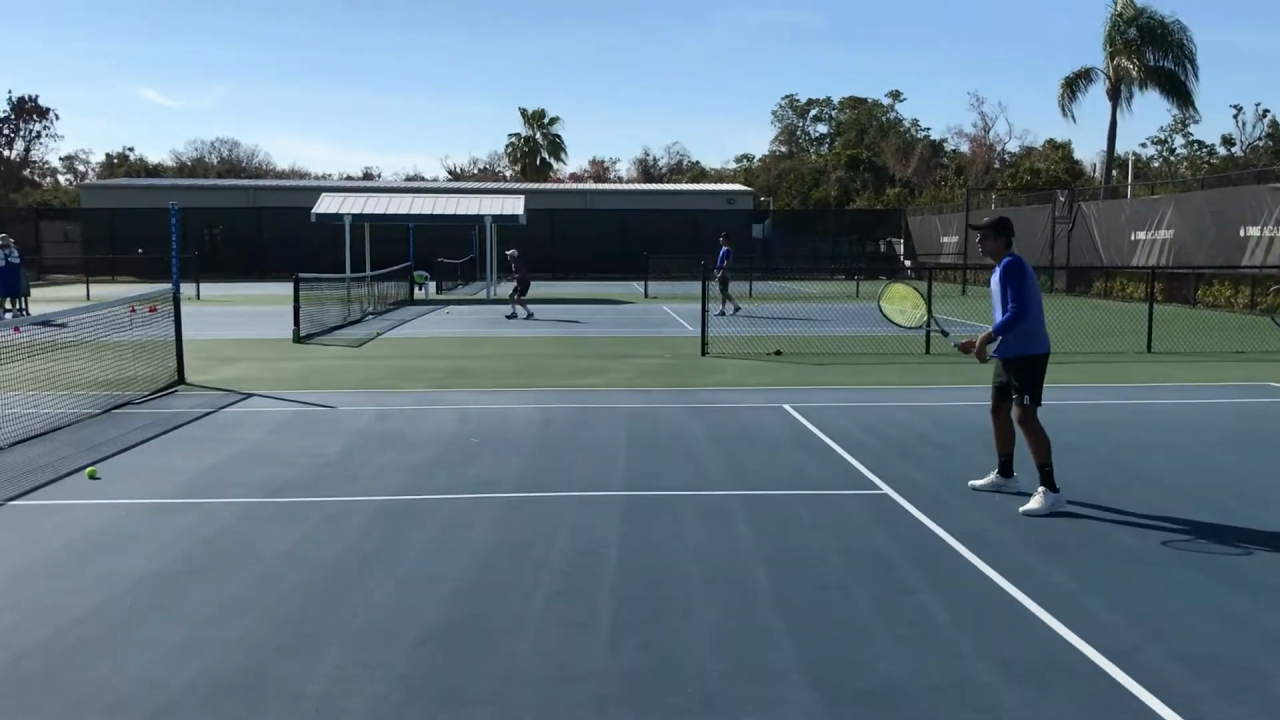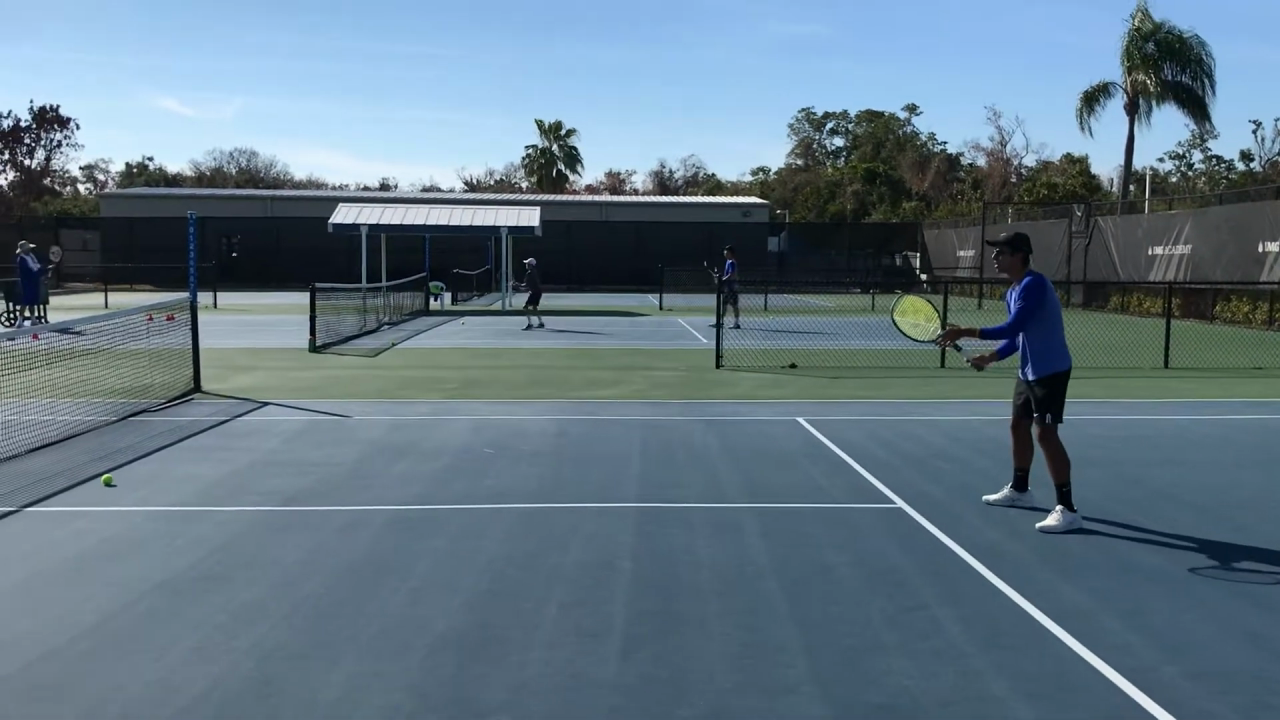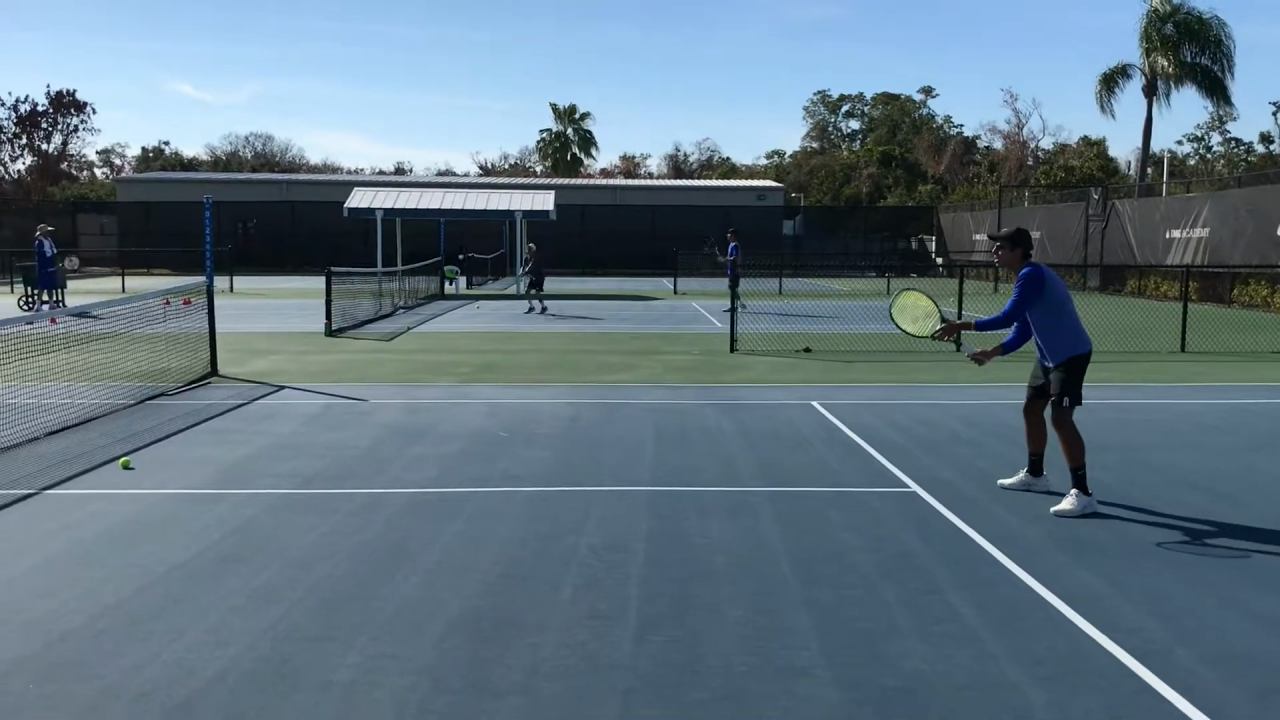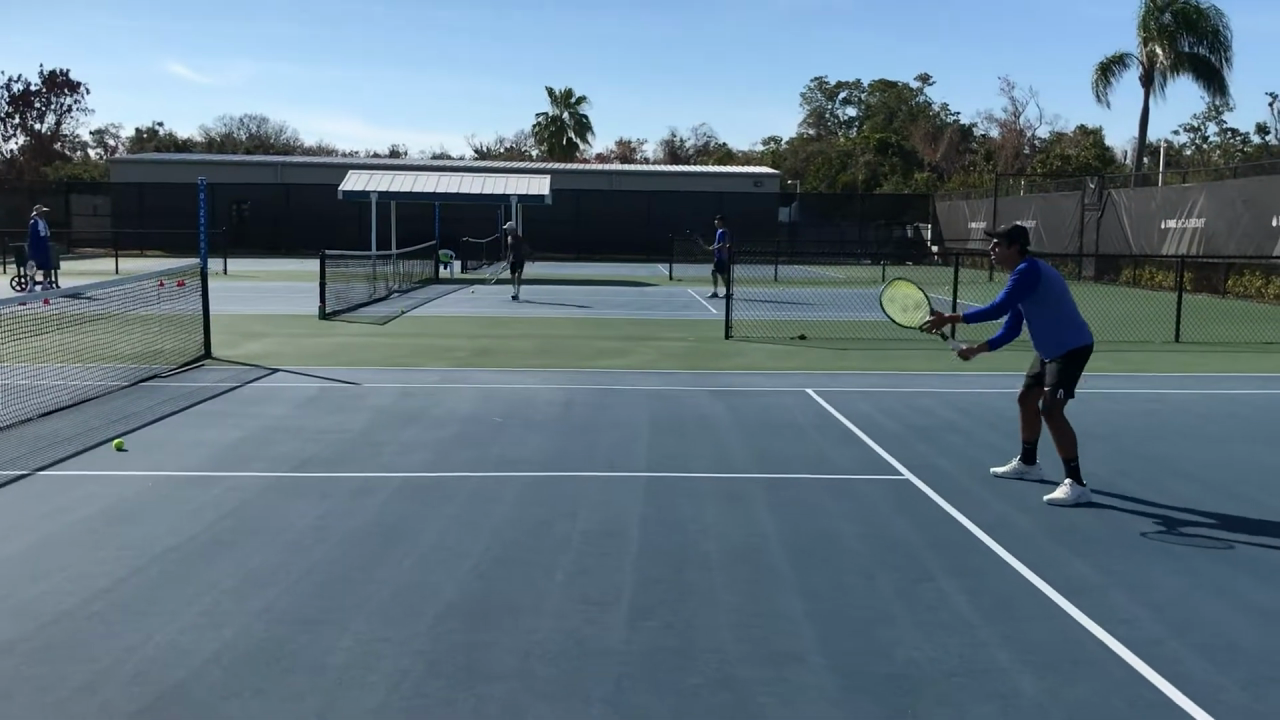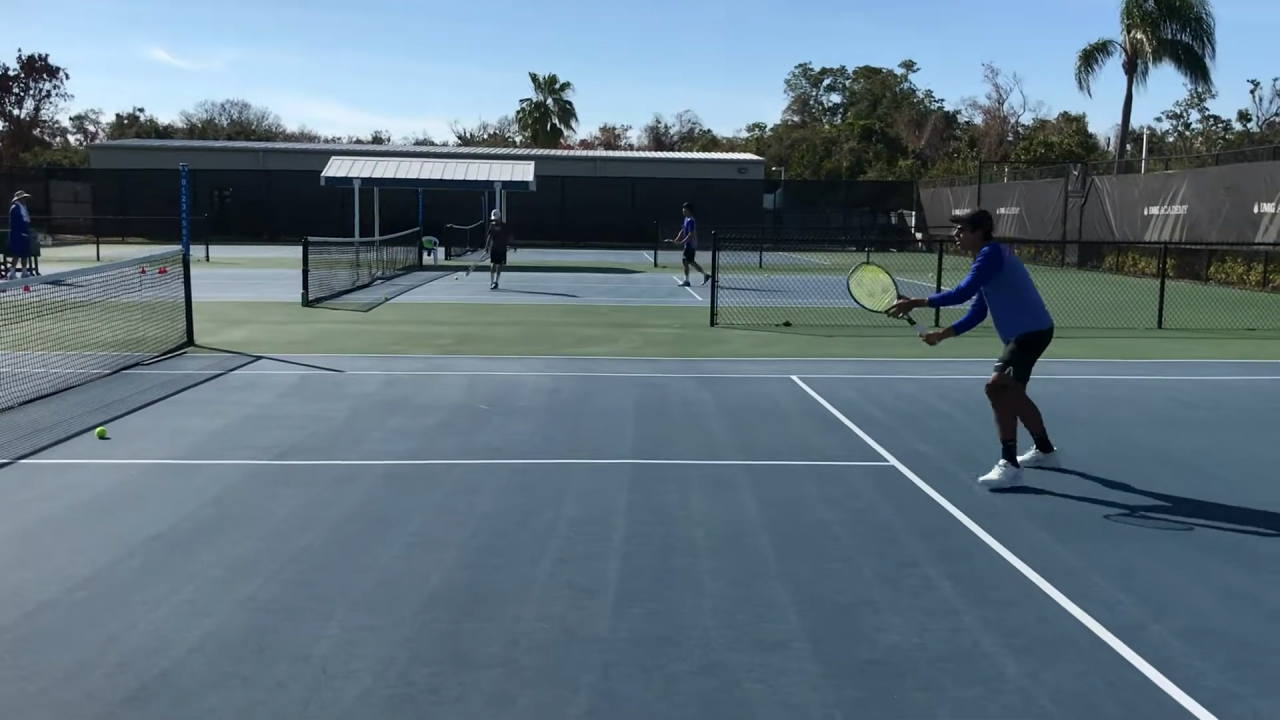
dt=0.5s
person 1, frame 1
left shoulder: (1011, 266)
right shoulder: (1000, 271)
left elbow: (1018, 312)
left wrist: (987, 336)
right wrist: (981, 340)
left hip: (1028, 354)
right hip: (1008, 354)
left knee: (1024, 416)
right knee: (999, 409)
left ankle: (1050, 490)
right ankle: (1005, 475)
person 1, frame 2
left shoulder: (1034, 284)
right shoulder: (1013, 291)
left elbow: (1012, 328)
left wrist: (965, 332)
right wrist: (990, 357)
left hip: (1050, 371)
right hip: (1029, 370)
left knee: (1046, 434)
right knee: (1019, 426)
left ankle: (1067, 509)
right ankle: (1019, 489)
person 1, frame 3
left shoulder: (1032, 275)
right shoulder: (1024, 278)
left elbow: (1006, 318)
right elbow: (1021, 332)
left wrist: (961, 326)
right wrist: (992, 352)
left hip: (1071, 355)
right hip: (1049, 356)
left knee: (1061, 418)
right knee: (1031, 409)
left ankle: (1082, 493)
right ankle: (1034, 474)
person 1, frame 4
left shoulder: (1028, 270)
right shoulder: (1022, 274)
left elbow: (997, 309)
right elbow: (1011, 328)
left wrist: (950, 319)
right wrist: (978, 349)
left hip: (1072, 348)
right hip: (1051, 349)
left knee: (1051, 410)
right knee: (1027, 398)
left ankle: (1076, 483)
right ankle: (1027, 462)
person 1, frame 5
left shoulder: (992, 254)
right shoulder: (986, 260)
left elbow: (963, 293)
right elbow: (975, 315)
left wrist: (916, 303)
right wrist: (942, 334)
left hip: (1031, 332)
right hip: (1022, 332)
left knee: (996, 387)
right knee: (1012, 393)
left ankle: (1010, 465)
right ankle: (1044, 451)
